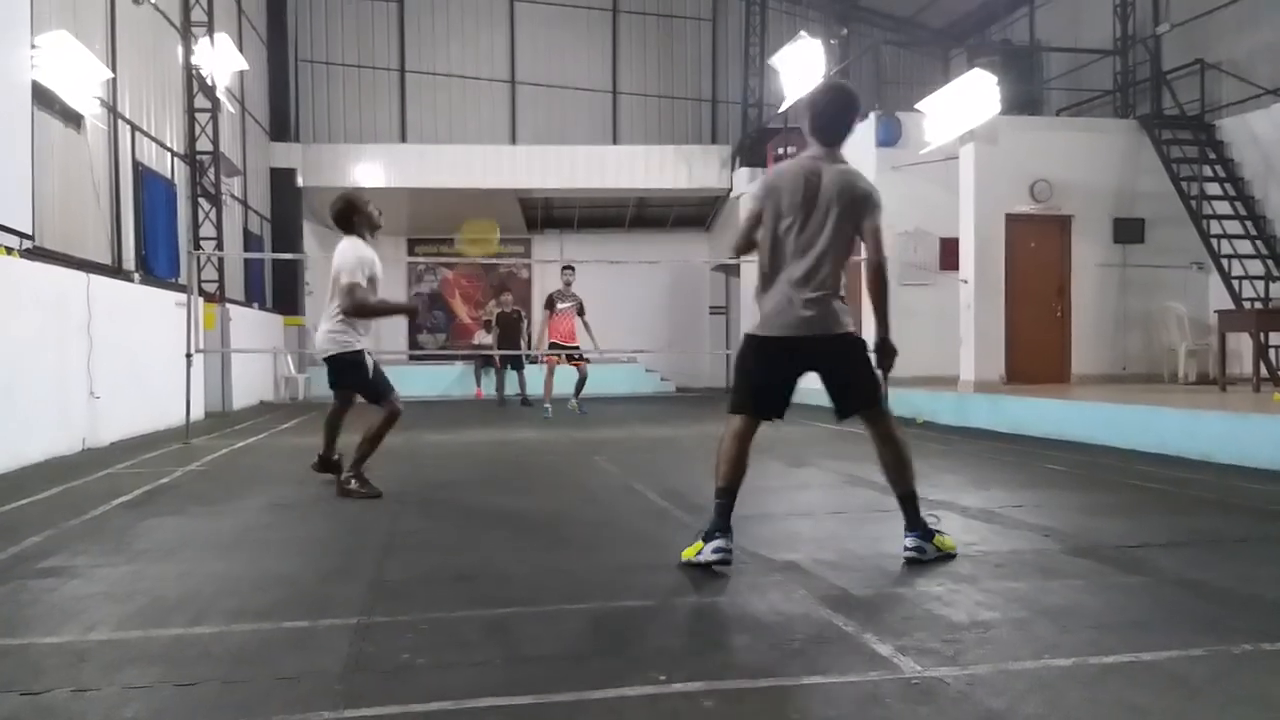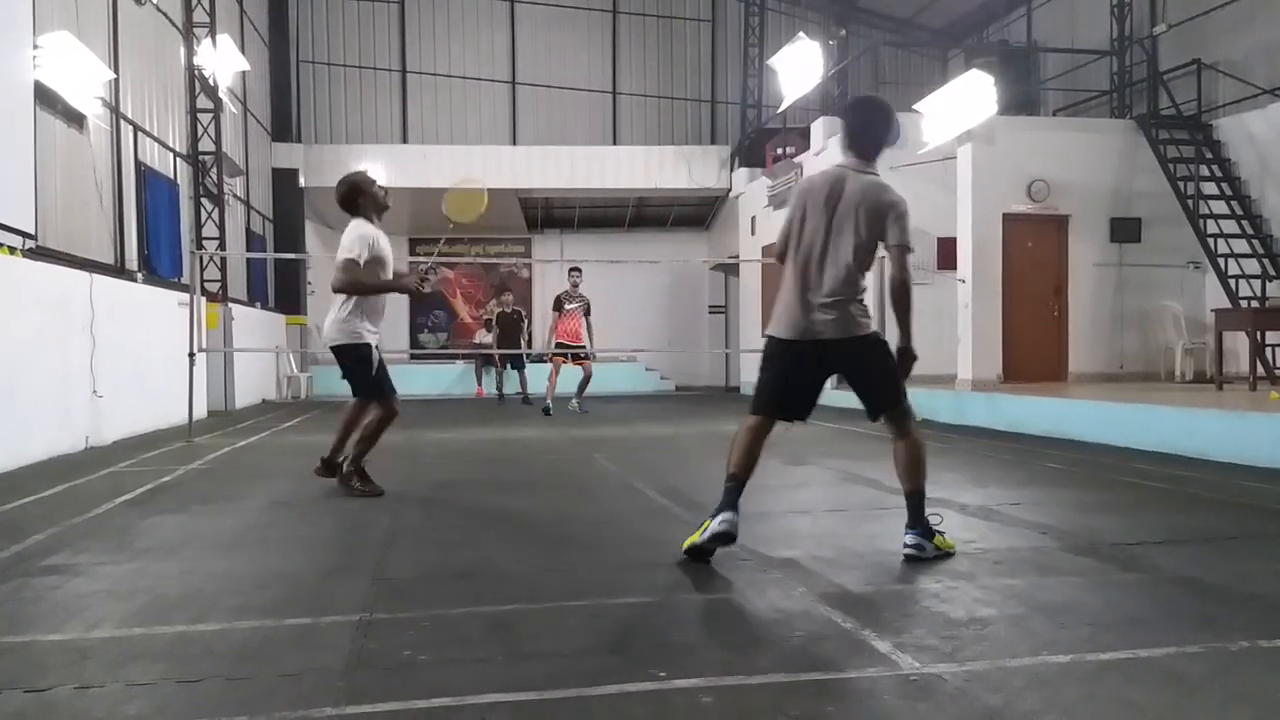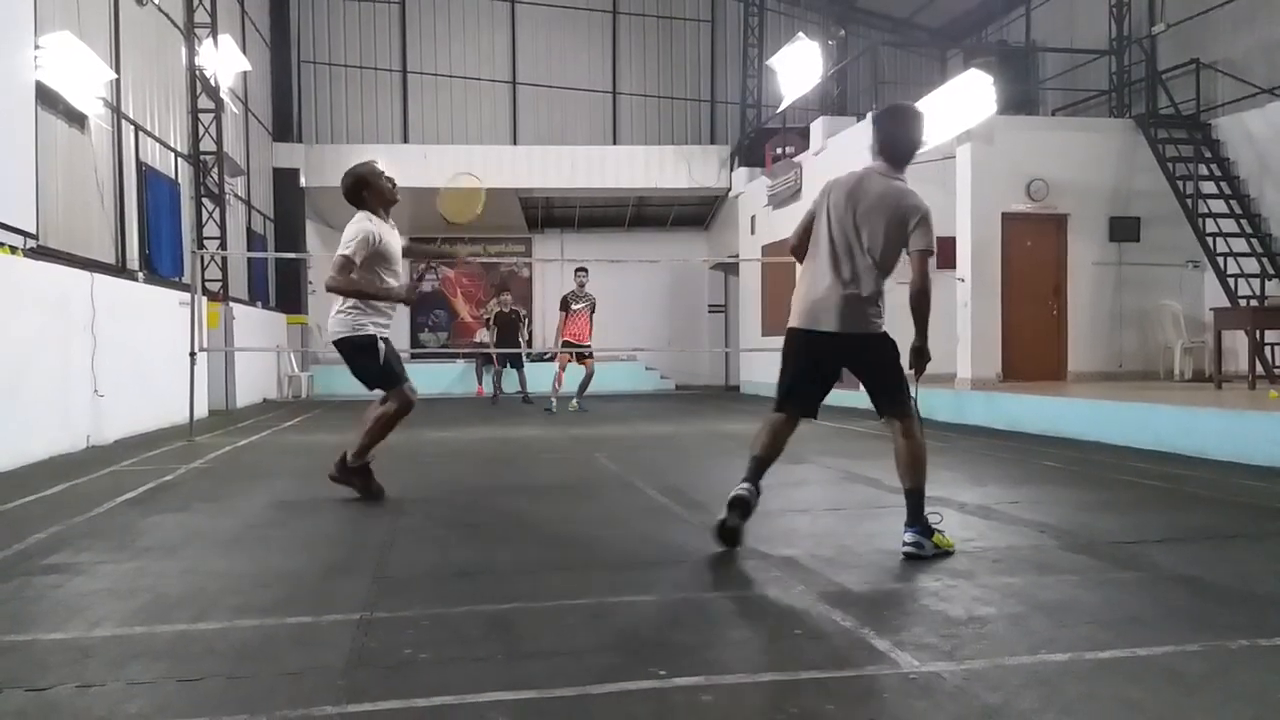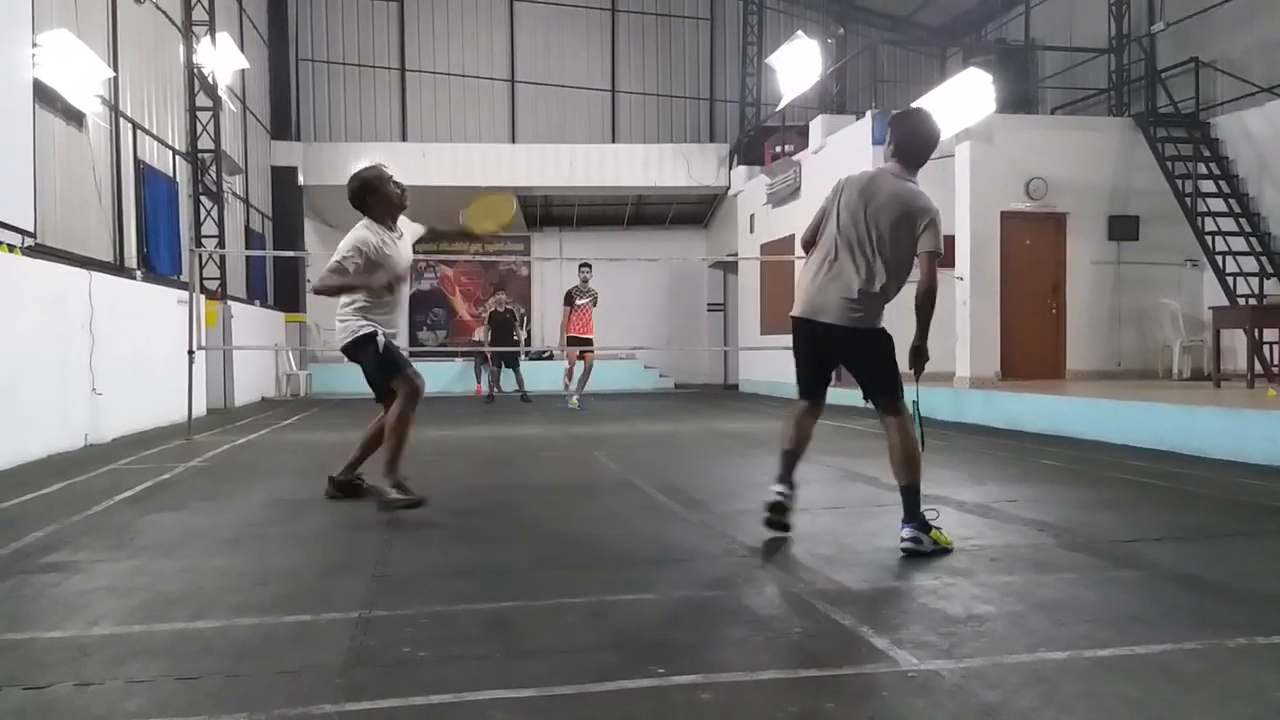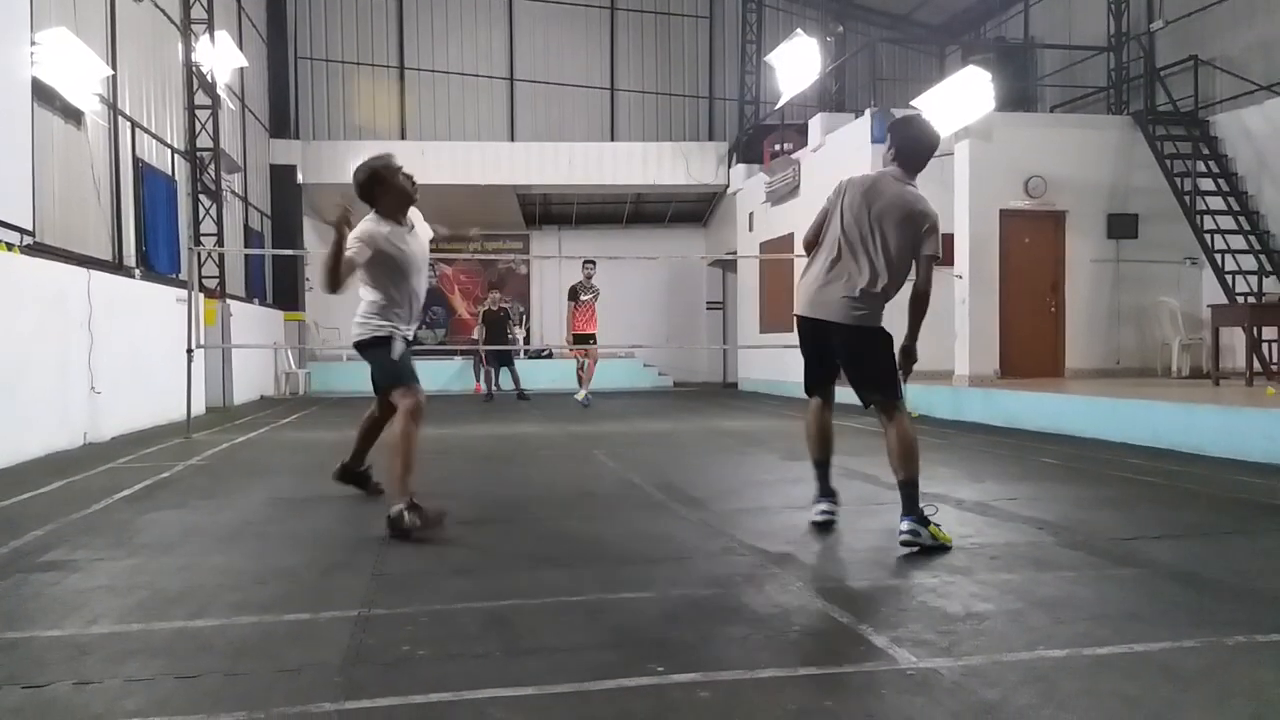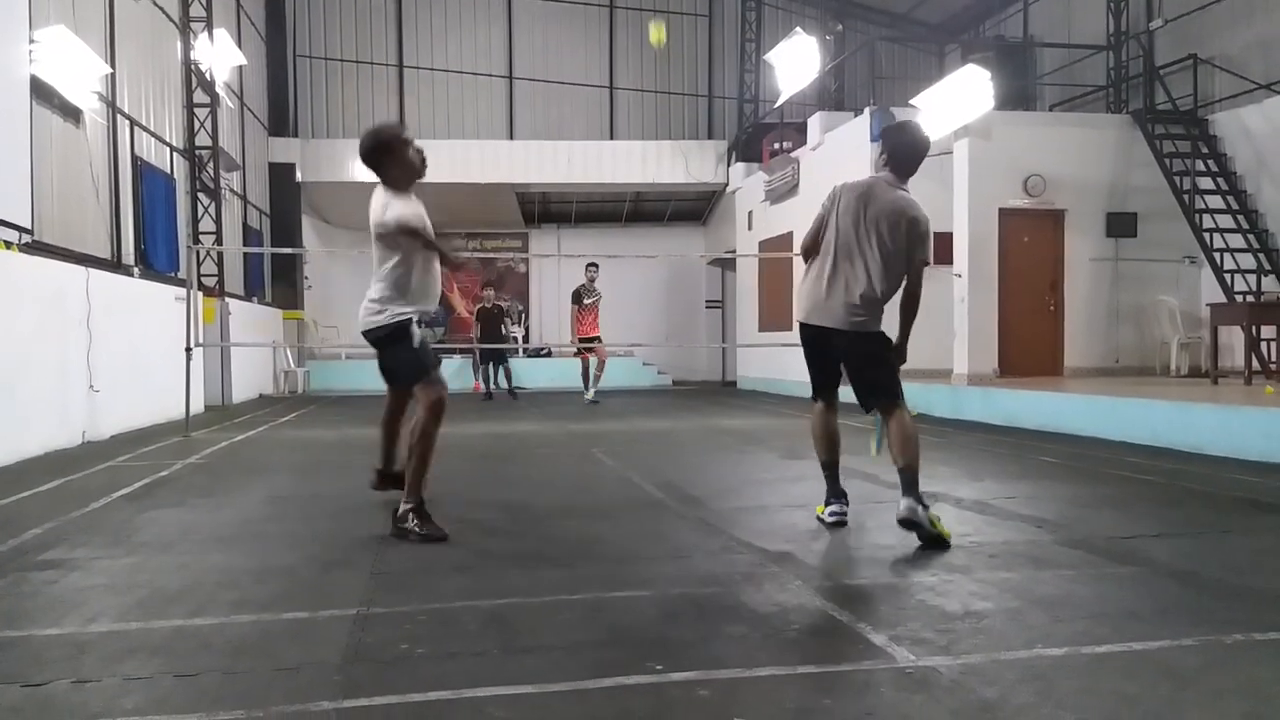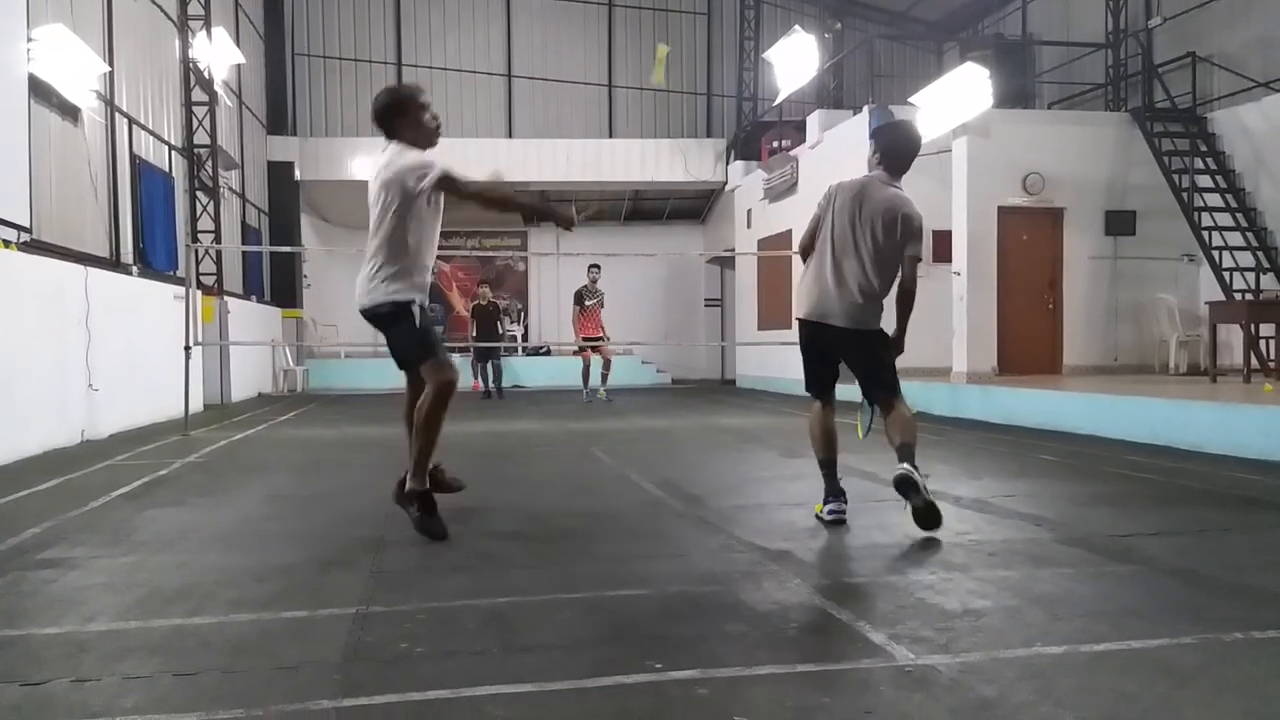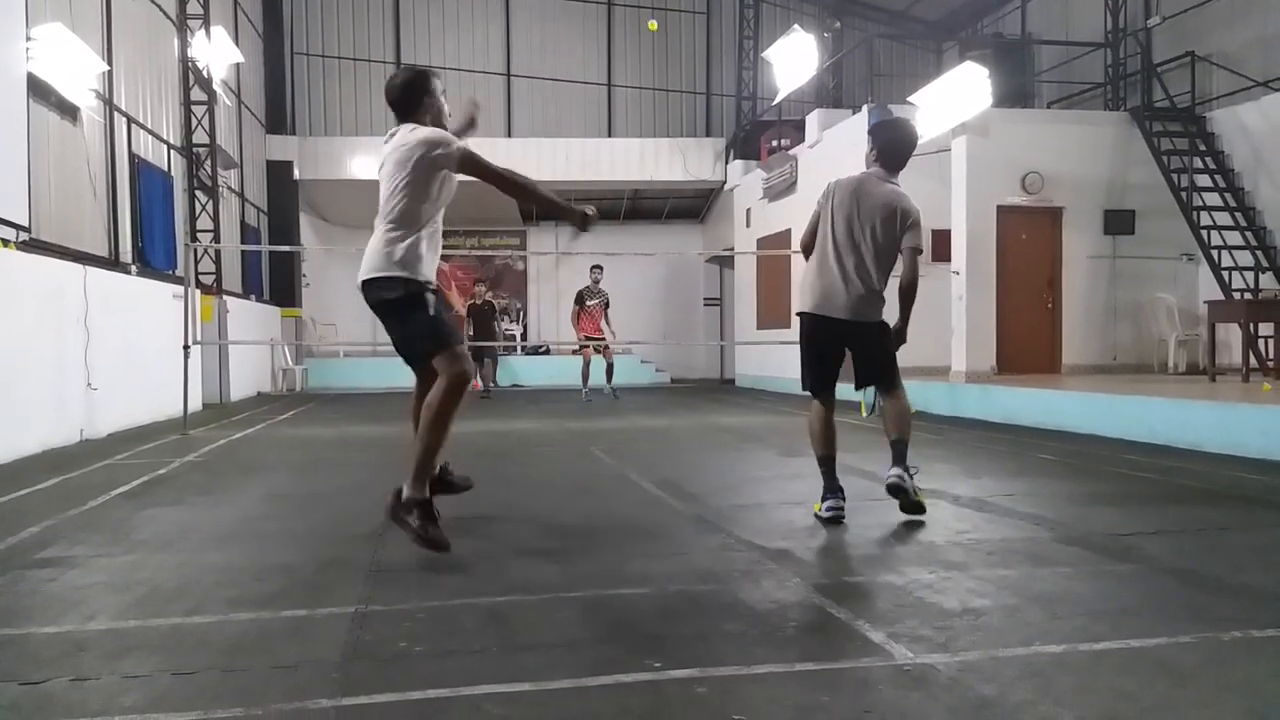
dt=0.1s
person 1, frame 1
left shoulder: (778, 178)
right shoulder: (861, 188)
left elbow: (742, 246)
right elbow: (876, 263)
right wrist: (885, 332)
left hip: (772, 324)
right hip: (831, 327)
left knee: (741, 423)
right knee: (880, 422)
left ankle: (718, 536)
right ankle: (917, 531)
person 1, frame 2
left shoulder: (810, 185)
right shoulder: (888, 200)
left elbow: (781, 253)
right elbow: (899, 276)
right wrist: (906, 340)
left hip: (793, 326)
right hip: (852, 330)
left knee: (758, 421)
right knee: (901, 422)
left ankle: (725, 513)
right ankle: (918, 530)
person 1, frame 3
left shoulder: (835, 187)
right shoulder: (913, 206)
left elbow: (797, 248)
right elbow: (920, 281)
right wrist: (921, 340)
left hip: (807, 320)
right hip: (862, 329)
left knee: (785, 414)
right knee: (904, 420)
left ankle: (748, 488)
right ankle: (917, 528)
person 1, frame 4
left shoulder: (848, 184)
right shoulder: (923, 207)
left elbow: (807, 242)
right elbow: (927, 282)
right wrist: (921, 338)
left hip: (810, 311)
right hip: (861, 320)
left knee: (808, 403)
right knee: (895, 414)
left ankle: (783, 485)
right ankle: (913, 523)
person 1, frame 5
left shoulder: (849, 187)
right shoulder: (923, 212)
left elbow: (809, 242)
right elbow: (922, 287)
right wrist: (911, 342)
left hip: (812, 309)
right hip: (860, 317)
left knee: (820, 399)
right knee: (893, 411)
left ankle: (824, 495)
right ankle: (913, 518)
person 1, frame 6
left shoulder: (844, 192)
right shoulder: (915, 216)
left elbow: (807, 249)
right elbow: (913, 290)
right wrist: (902, 340)
left hip: (813, 315)
right hip: (860, 322)
left knee: (824, 403)
right knee: (894, 409)
left ankle: (835, 498)
right ankle: (912, 500)
person 1, frame 7
left shoulder: (838, 191)
right shoulder: (908, 211)
left elbow: (805, 248)
right elbow: (907, 284)
right wrist: (899, 333)
left hip: (814, 312)
right hip: (862, 319)
left knee: (823, 402)
right knee: (890, 402)
left ankle: (833, 496)
right ankle: (907, 466)
person 1, frame 8
left shoulder: (837, 188)
right shoulder: (905, 207)
left elbow: (806, 244)
right elbow: (909, 275)
right wrist: (902, 324)
left hip: (816, 307)
right hip: (865, 313)
left knee: (822, 400)
right knee: (892, 390)
left ankle: (830, 494)
right ankle: (899, 467)
person 2, frame 1
left shoulder: (353, 249)
right shoulder: (357, 253)
right elbow: (349, 306)
left wrist: (394, 304)
right wrist: (398, 309)
left hip: (337, 342)
right hip: (345, 343)
left knee: (343, 400)
right knee: (391, 408)
left ankle: (327, 459)
right ankle: (351, 475)
person 2, frame 2
left shoulder: (367, 232)
right shoulder: (364, 233)
right elbow: (341, 282)
left wrist: (398, 278)
right wrist: (395, 285)
left hip: (349, 332)
right hip: (354, 334)
left knee: (365, 401)
right knee: (388, 406)
left ankle: (334, 460)
right ankle: (352, 468)
person 2, frame 3
left shoulder: (383, 225)
right shoulder: (364, 229)
left elbow: (401, 249)
right elbow: (336, 280)
left wrist: (440, 253)
right wrist: (391, 292)
left hip: (369, 328)
right hip: (357, 329)
left knee: (392, 401)
right knee: (403, 398)
left ankle: (351, 464)
right ankle: (356, 462)
person 2, frame 4
left shoulder: (400, 225)
right shoulder: (363, 238)
left elbow: (426, 232)
right elbow: (321, 283)
left wrist: (462, 231)
right wrist: (361, 283)
left hip: (380, 332)
right hip: (363, 330)
left knee: (395, 408)
right knee: (411, 386)
left ankle: (345, 477)
right ankle: (391, 480)
person 2, frame 5
left shoulder: (413, 216)
right shoulder: (371, 233)
right elbow: (332, 284)
right wrist: (339, 239)
left hip: (396, 331)
right hip: (380, 332)
left knee: (388, 406)
right knee: (410, 402)
left ankle: (352, 466)
right ankle: (403, 508)
person 2, frame 6
left shoulder: (402, 197)
right shoulder: (391, 206)
right elbow: (409, 231)
left hip: (402, 315)
right hip: (393, 317)
left knee: (400, 394)
right knee: (432, 397)
left ankle: (389, 470)
right ankle: (410, 508)
person 2, frame 7
left shoulder: (398, 159)
right shoulder: (409, 162)
right elbow: (477, 194)
right wrist: (545, 211)
left hip: (401, 292)
right hip: (391, 296)
left knee: (421, 381)
right knee: (442, 378)
left ankle: (422, 471)
right ankle: (416, 484)
person 2, frame 8
left shoulder: (402, 142)
right shoulder: (427, 139)
right elbow: (501, 177)
left wrist: (460, 128)
right wrist: (567, 211)
left hip: (393, 277)
right hip: (397, 278)
left knee: (431, 374)
right knee: (456, 370)
left ankle: (428, 475)
right ankle: (414, 495)
